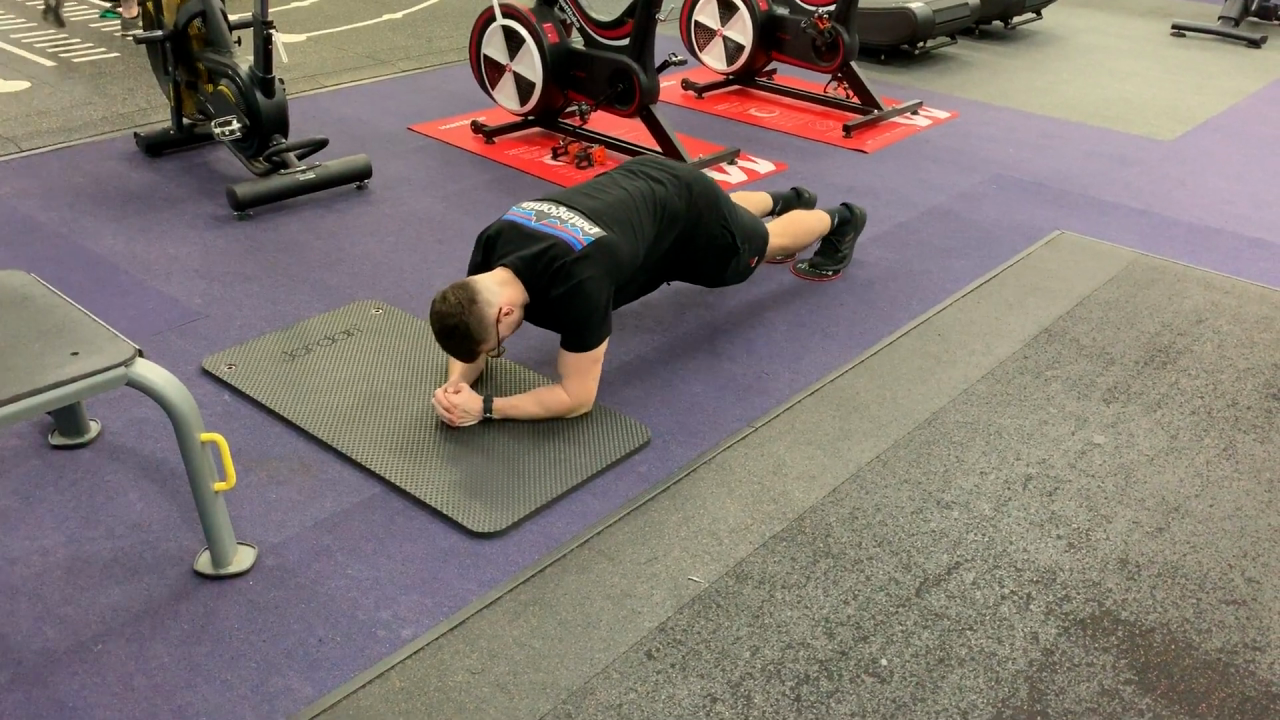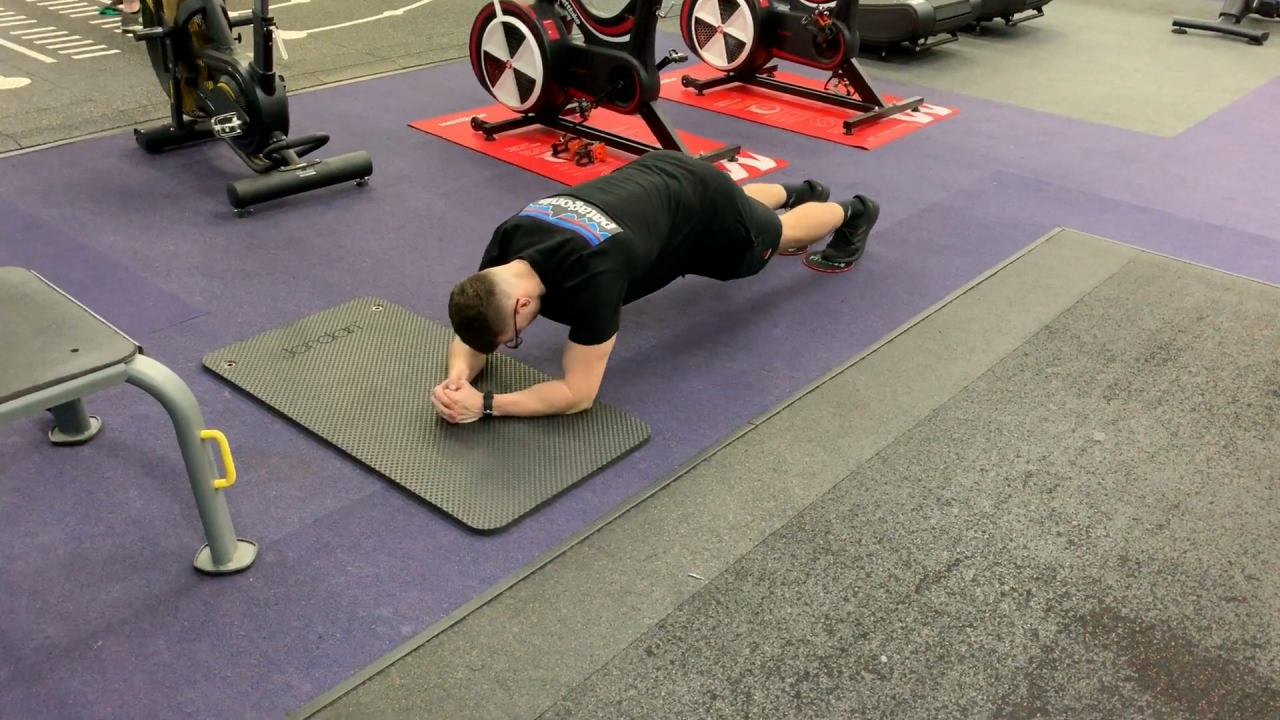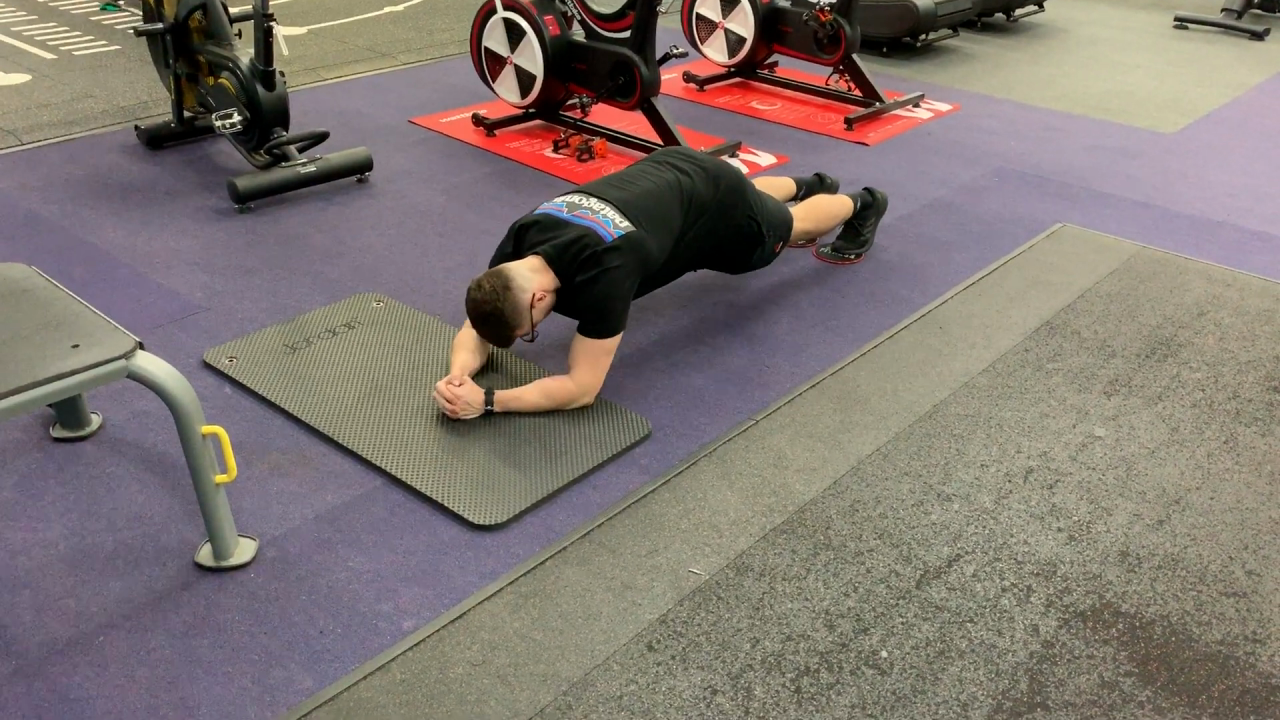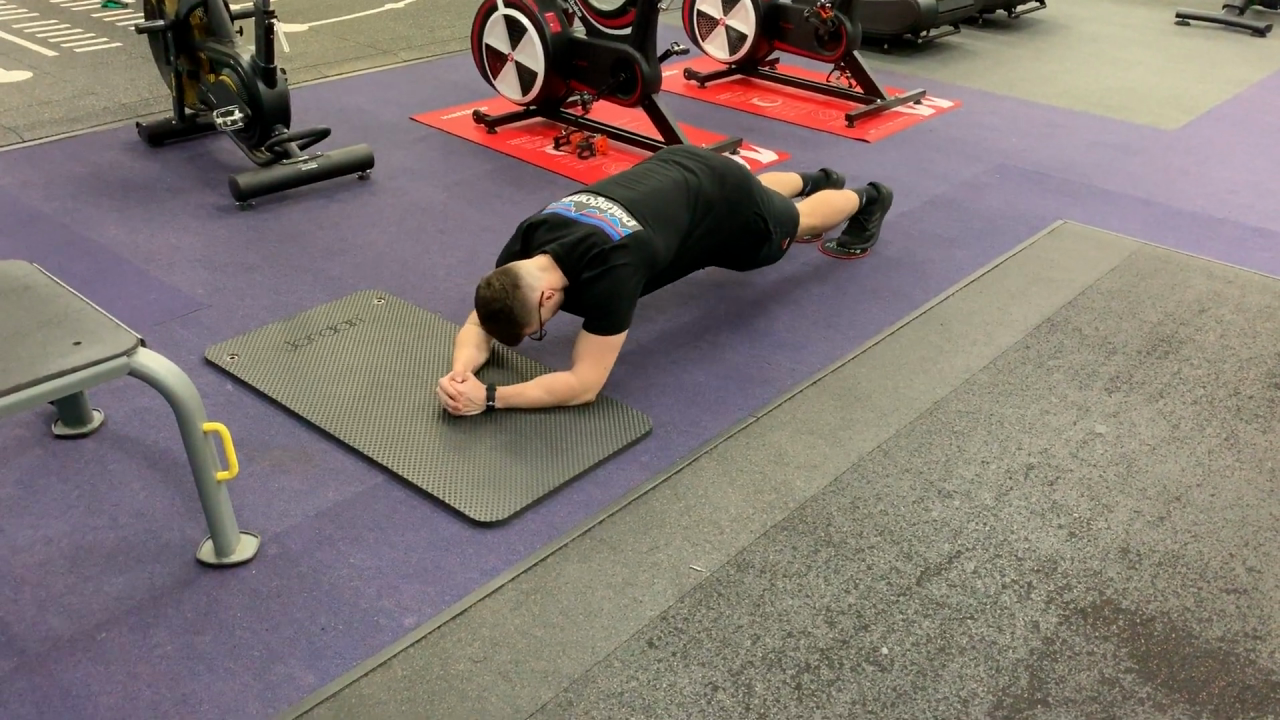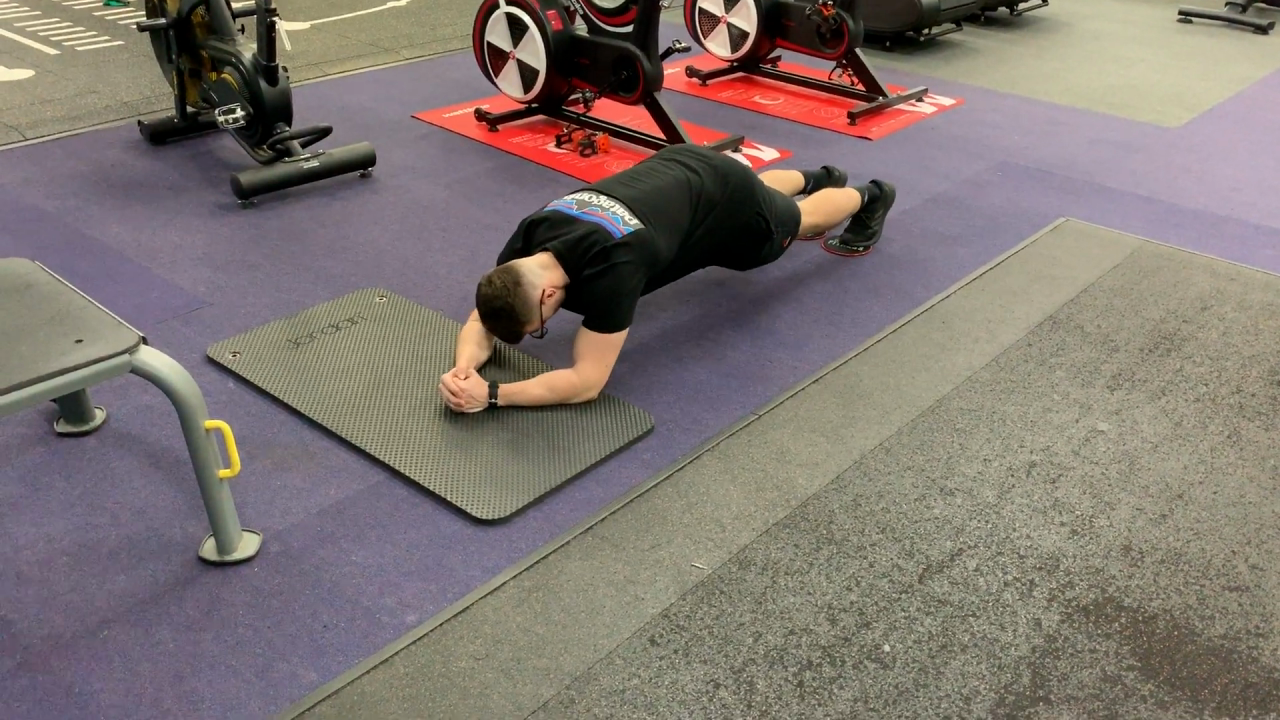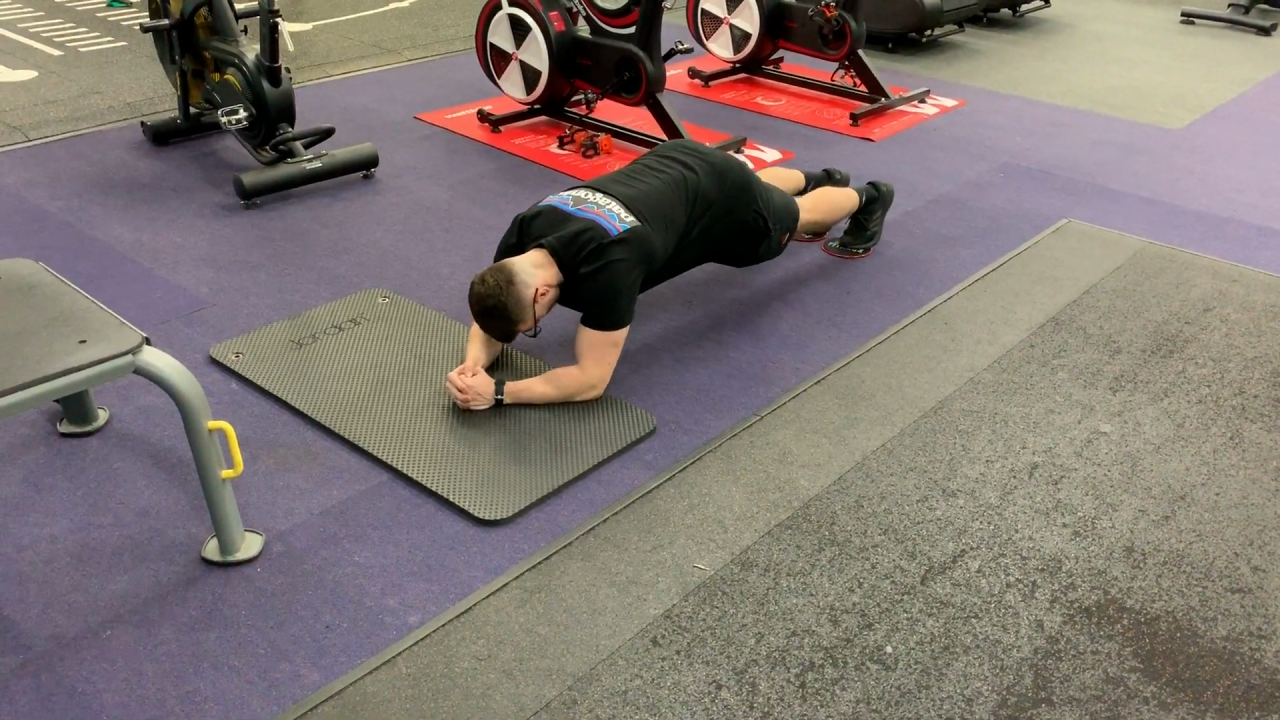
dt=0.2s
person 1, frame 1
left shoulder: (575, 285)
right shoulder: (492, 247)
left elbow: (577, 398)
right elbow: (474, 334)
left wrist: (484, 408)
right wrist: (458, 383)
left hip: (687, 208)
right hip: (641, 181)
left knee: (764, 243)
right knee: (732, 216)
left ankle: (840, 220)
right ankle: (786, 199)
person 1, frame 2
left shoulder: (589, 278)
right shoulder: (507, 243)
left elbow: (578, 394)
right elbow: (472, 336)
left wrist: (485, 405)
right wrist: (457, 379)
left hip: (703, 203)
right hip: (656, 176)
left knee: (781, 234)
right knee: (741, 203)
left ankle: (852, 213)
right ankle: (799, 192)
person 1, frame 3
left shoulder: (602, 273)
right shoulder: (520, 242)
left elbow: (582, 387)
right elbow: (476, 331)
left wrist: (487, 402)
right wrist: (458, 375)
left hip: (716, 199)
right hip: (669, 171)
left knee: (789, 227)
right knee: (761, 200)
left ankle: (861, 205)
right ankle: (808, 185)
person 1, frame 4
left shoulder: (608, 272)
right shoulder: (529, 241)
left elbow: (584, 384)
right elbow: (478, 324)
left wrist: (489, 398)
right wrist: (460, 372)
left hip: (723, 198)
right hip: (676, 169)
left knee: (796, 221)
right knee: (767, 194)
left ankle: (866, 200)
right ankle: (816, 180)
person 1, frame 5
left shoulder: (609, 271)
right shoulder: (529, 239)
left elbow: (586, 382)
right elbow: (480, 321)
left wrist: (492, 394)
right wrist: (463, 368)
left hip: (725, 198)
right hip: (677, 169)
left knee: (800, 220)
right knee: (764, 190)
left ankle: (869, 197)
right ankle: (820, 179)
person 1, frame 6
left shoulder: (605, 269)
right shoulder: (522, 237)
left elbow: (590, 380)
right elbow: (487, 324)
left wrist: (498, 392)
right wrist: (473, 364)
left hip: (720, 193)
right hip: (675, 164)
left knee: (795, 216)
right knee: (767, 189)
left ankle: (866, 198)
right ankle: (821, 179)
